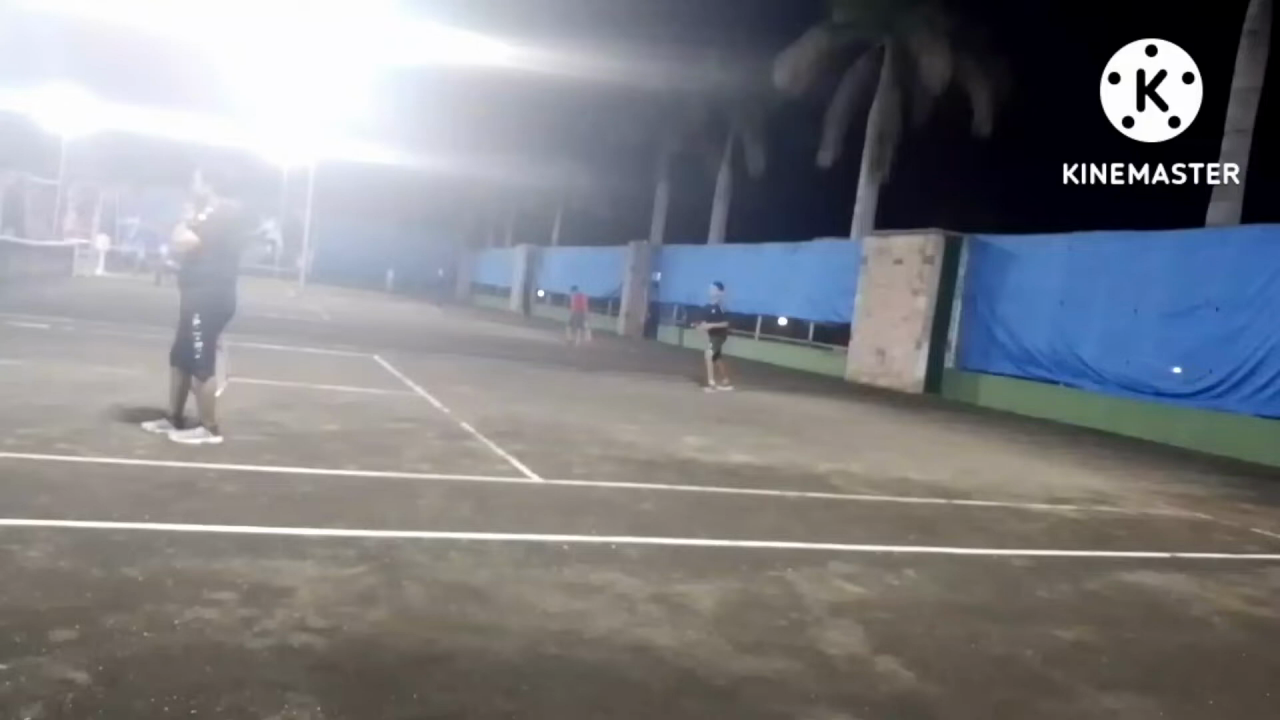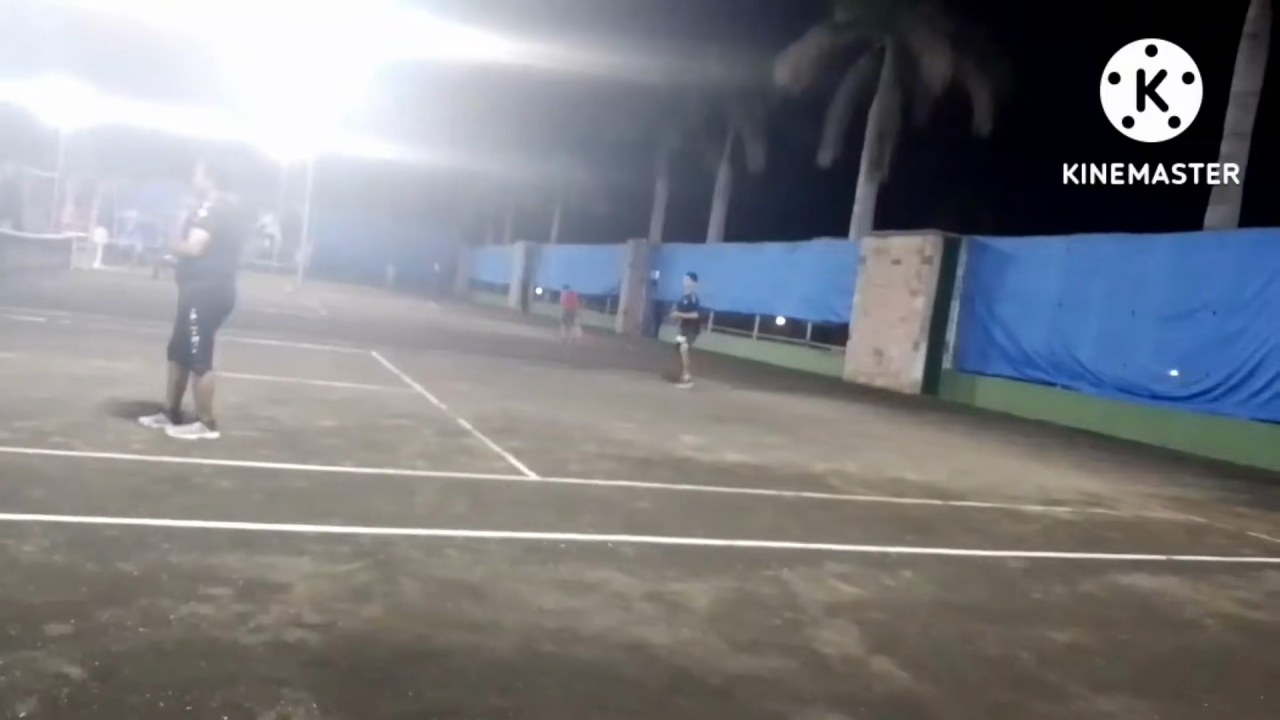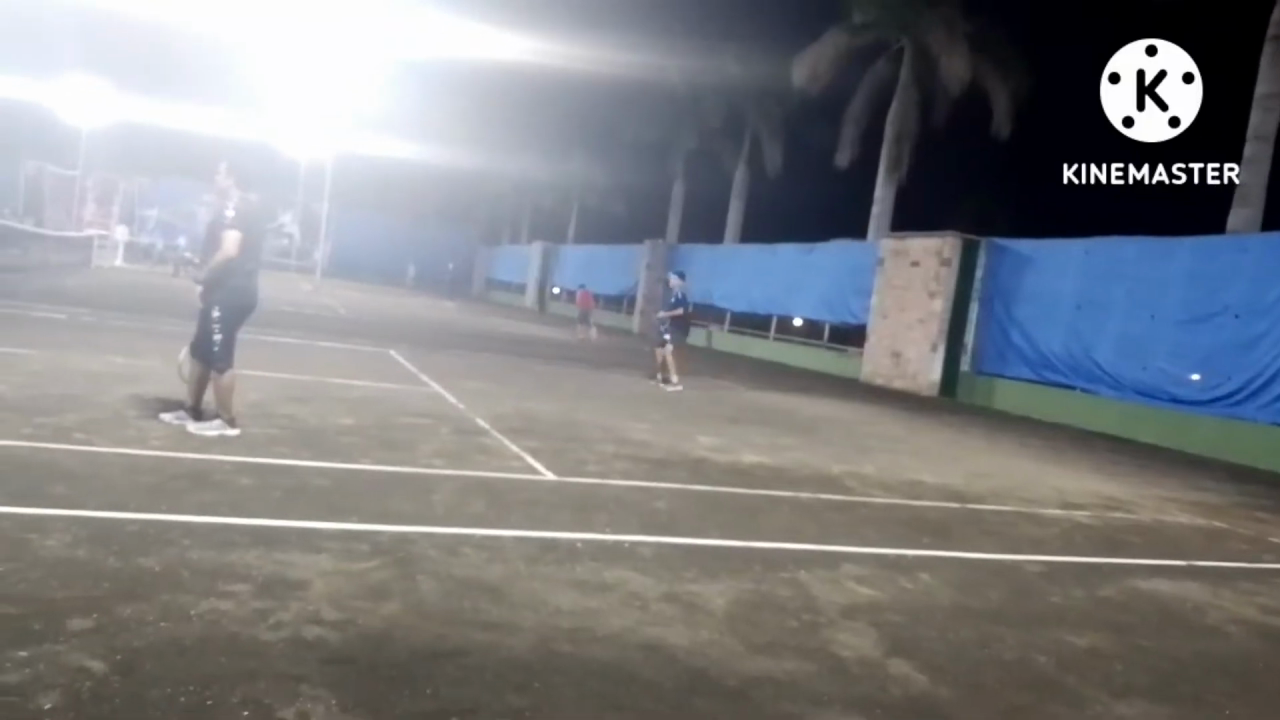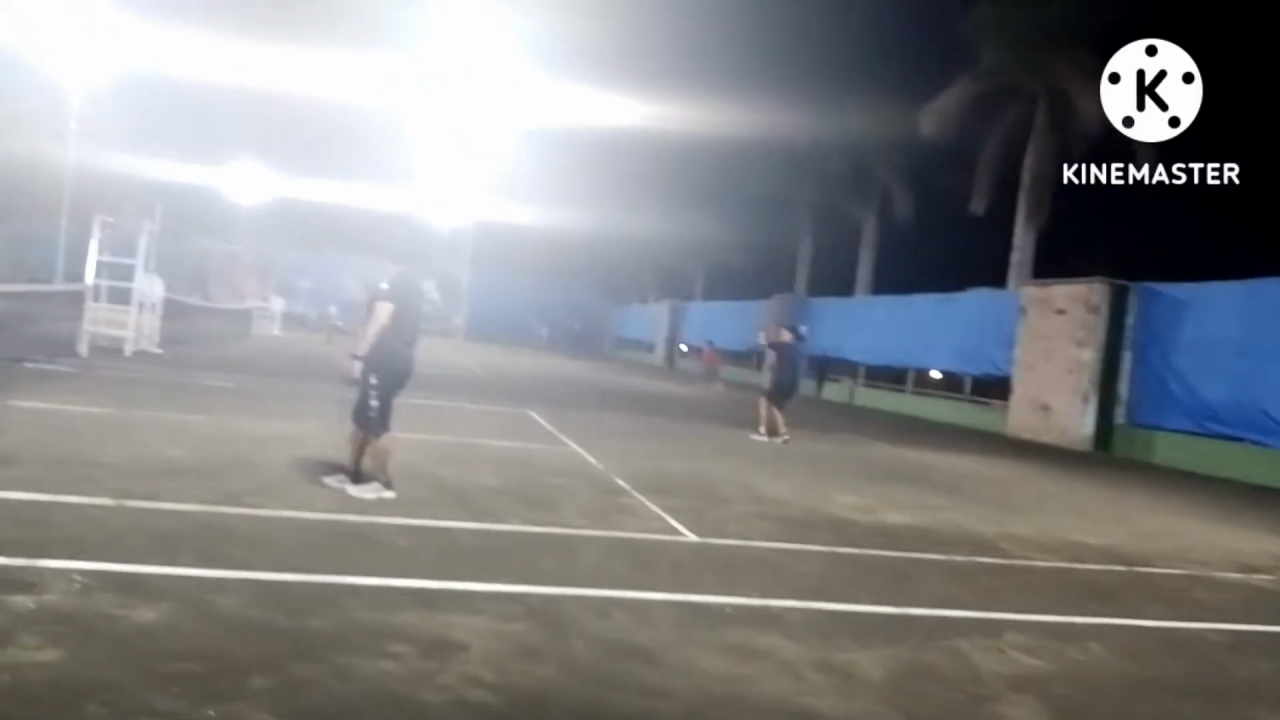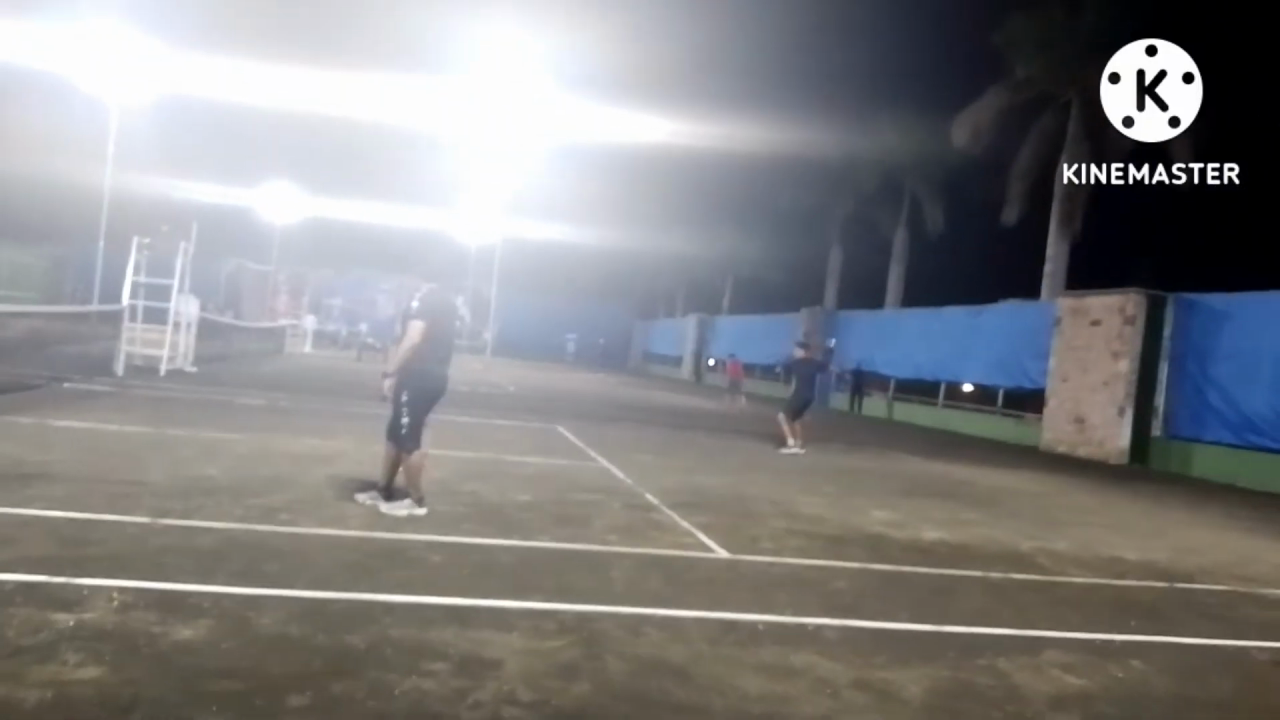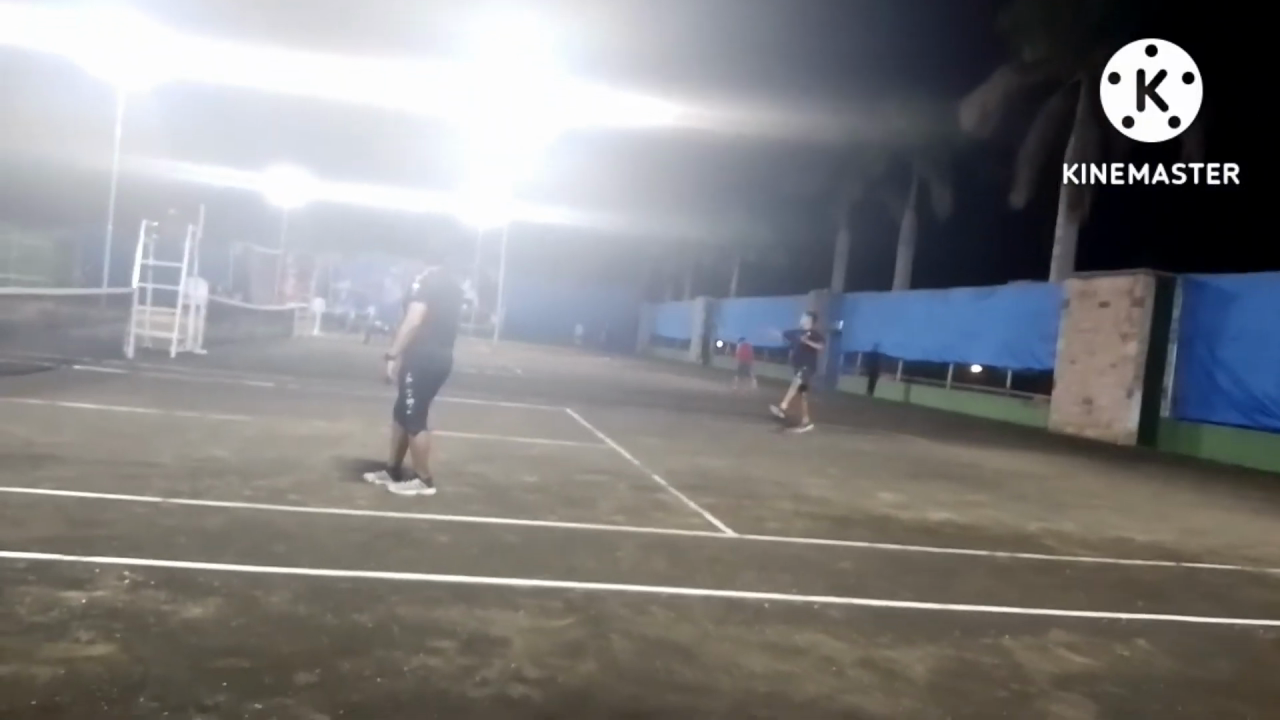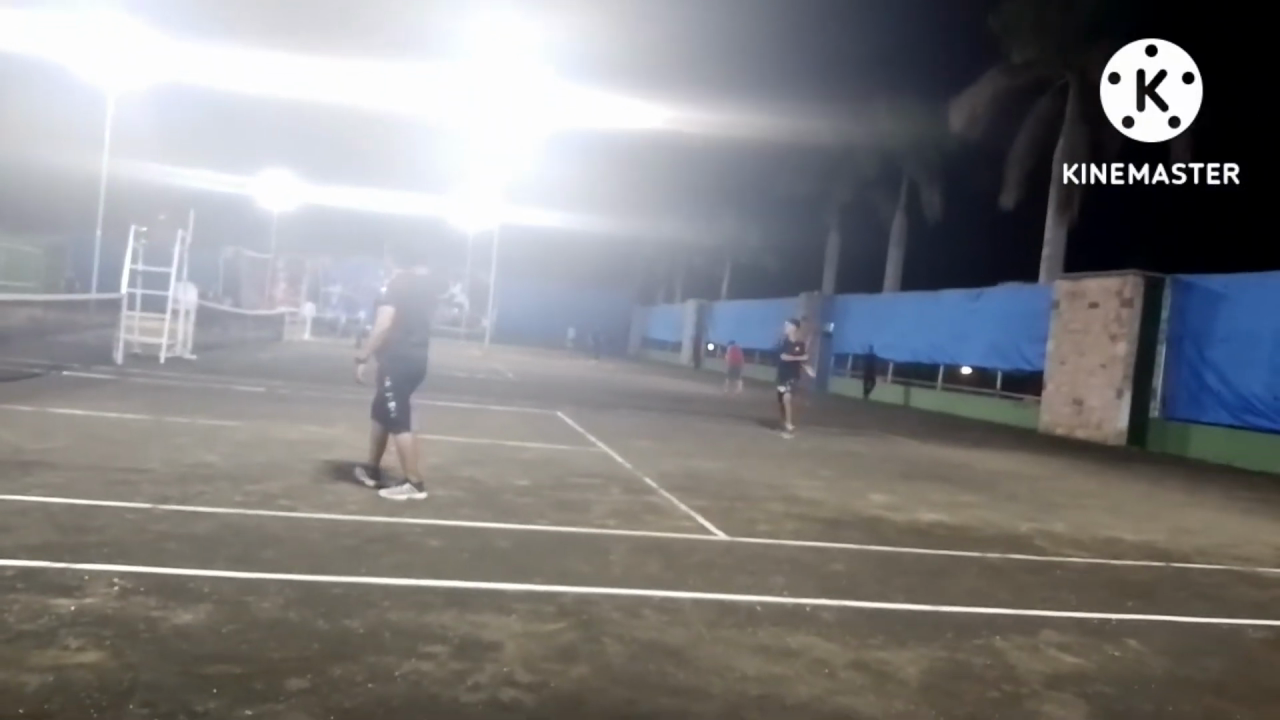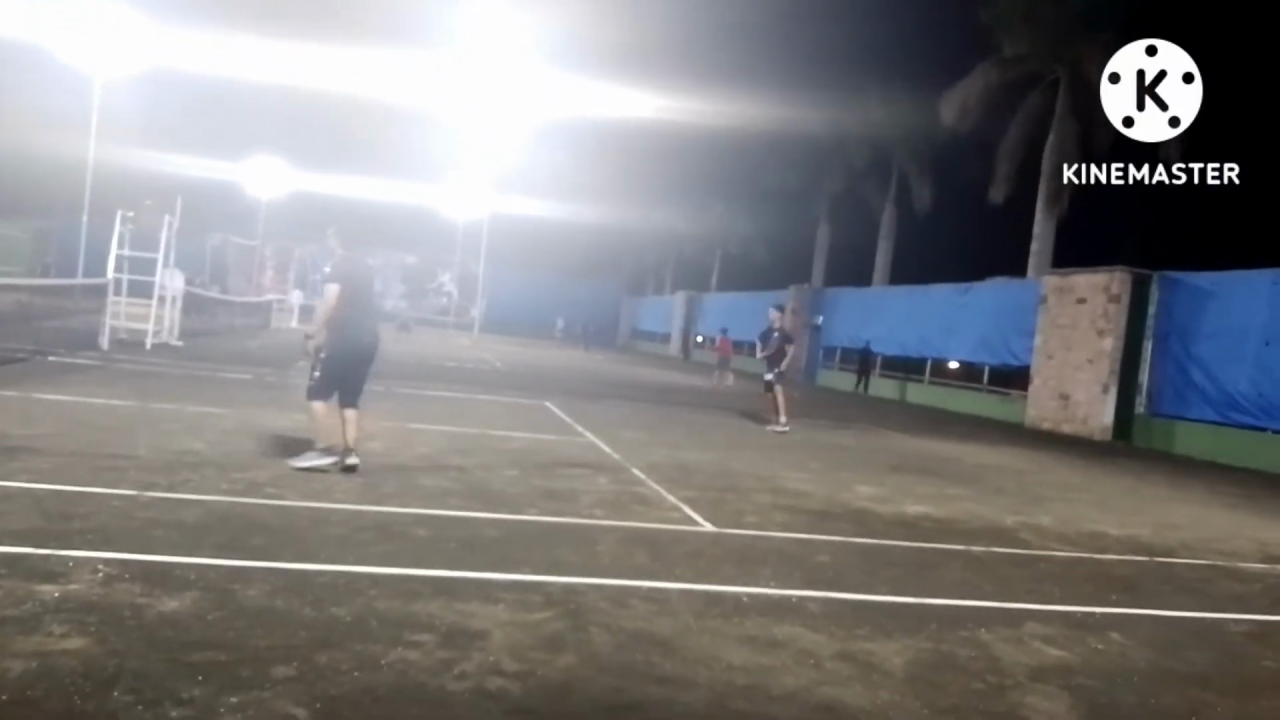
dt=0.5s
person 1, frame 1
left shoulder: (214, 214)
right shoulder: (231, 214)
left elbow: (181, 244)
left wrist: (187, 222)
left hip: (206, 299)
right hip: (208, 296)
left knee: (201, 365)
right knee: (180, 359)
left ankle: (209, 428)
right ankle: (174, 418)
person 1, frame 2
left shoulder: (213, 209)
right shoulder: (232, 209)
left elbow: (193, 247)
left wrist: (171, 246)
left hip: (205, 293)
right hip: (207, 291)
left knee: (197, 359)
right knee: (177, 353)
left ankle: (206, 424)
right ankle: (171, 413)
person 1, frame 3
left shoulder: (236, 208)
right shoulder: (249, 208)
left elbow: (228, 250)
left wrist: (202, 280)
left hip: (229, 292)
right hip: (231, 291)
left knee: (219, 357)
right knee: (200, 351)
left ankle: (227, 421)
right ankle: (192, 410)
person 1, frame 4
left shoulder: (393, 280)
right shoulder: (411, 283)
left elbow: (381, 321)
left wrist: (360, 355)
left hip: (385, 360)
right hip: (397, 359)
left knee: (375, 423)
right knee: (361, 417)
left ankle: (382, 483)
right ankle: (353, 473)
person 1, frame 5
left shoulder: (425, 298)
right shoulder: (446, 302)
left elbow: (412, 339)
left wrist: (390, 372)
left hip: (418, 378)
right hip: (433, 376)
left knee: (408, 440)
right knee: (395, 435)
left ankle: (415, 500)
right ankle: (384, 490)
person 1, frame 6
left shoulder: (427, 280)
right shoulder: (452, 284)
left elbow: (413, 321)
left wrist: (393, 355)
left hip: (422, 360)
right hip: (439, 358)
left knee: (414, 420)
right knee: (402, 415)
left ankle: (423, 480)
right ankle: (393, 471)
person 1, frame 7
left shoulder: (395, 284)
right shoulder: (426, 284)
left elbow: (383, 325)
left wrist: (363, 358)
left hip: (397, 361)
right hip: (416, 359)
left knee: (399, 422)
right knee: (380, 413)
left ankle: (414, 484)
right ankle: (371, 471)
person 1, frame 8
left shoulder: (338, 266)
right shoulder: (365, 268)
left elbow: (329, 303)
left wrist: (312, 335)
left hip: (344, 339)
right hip: (368, 340)
left knee: (317, 393)
right knee: (349, 399)
left ankle: (321, 451)
right ankle: (349, 452)
